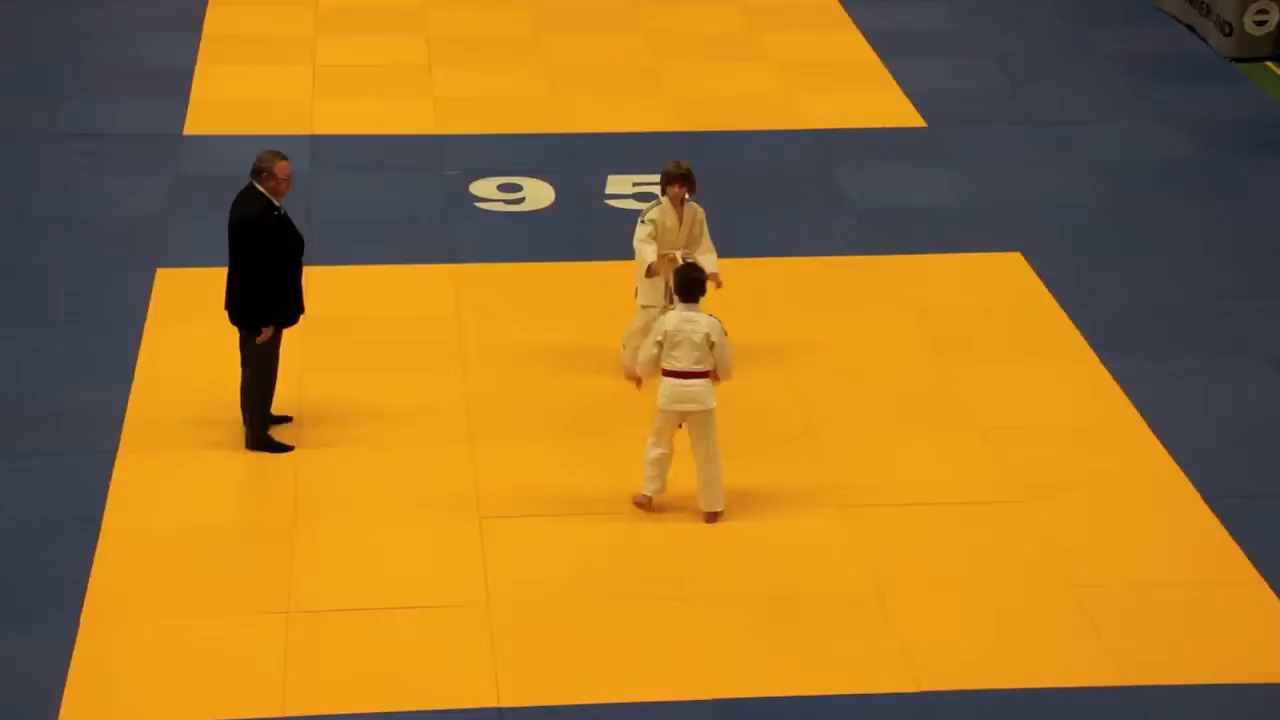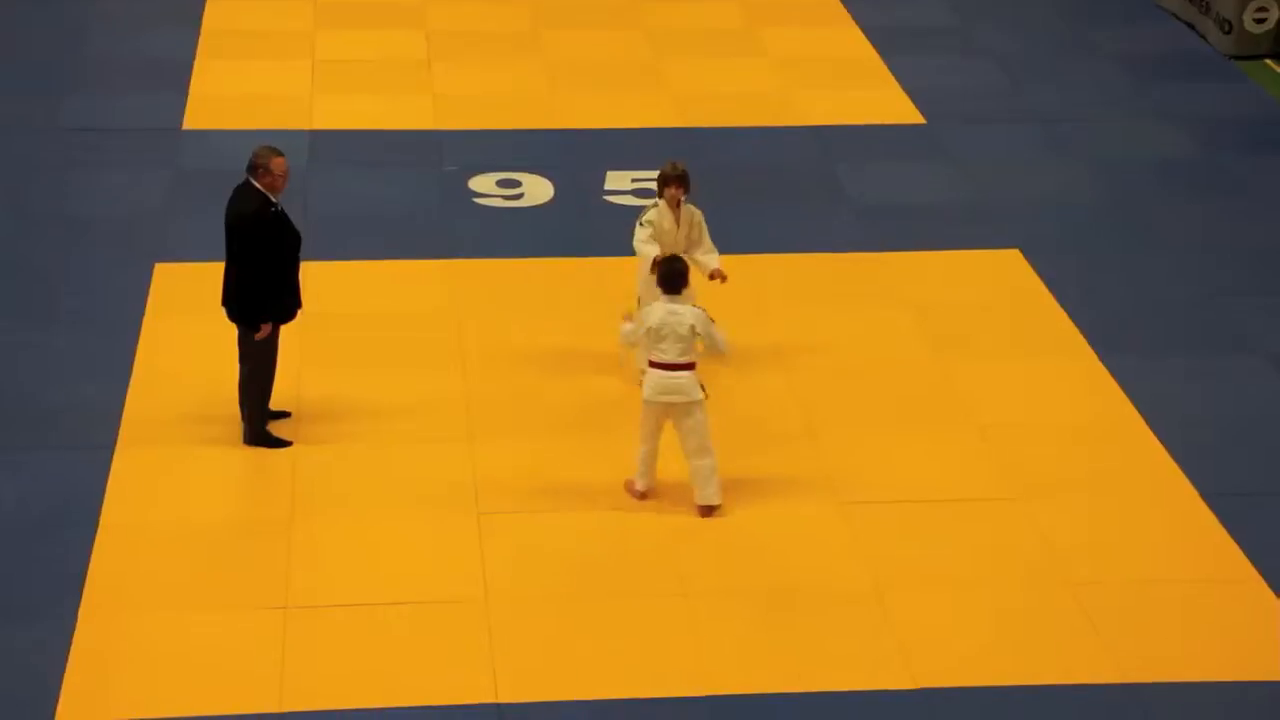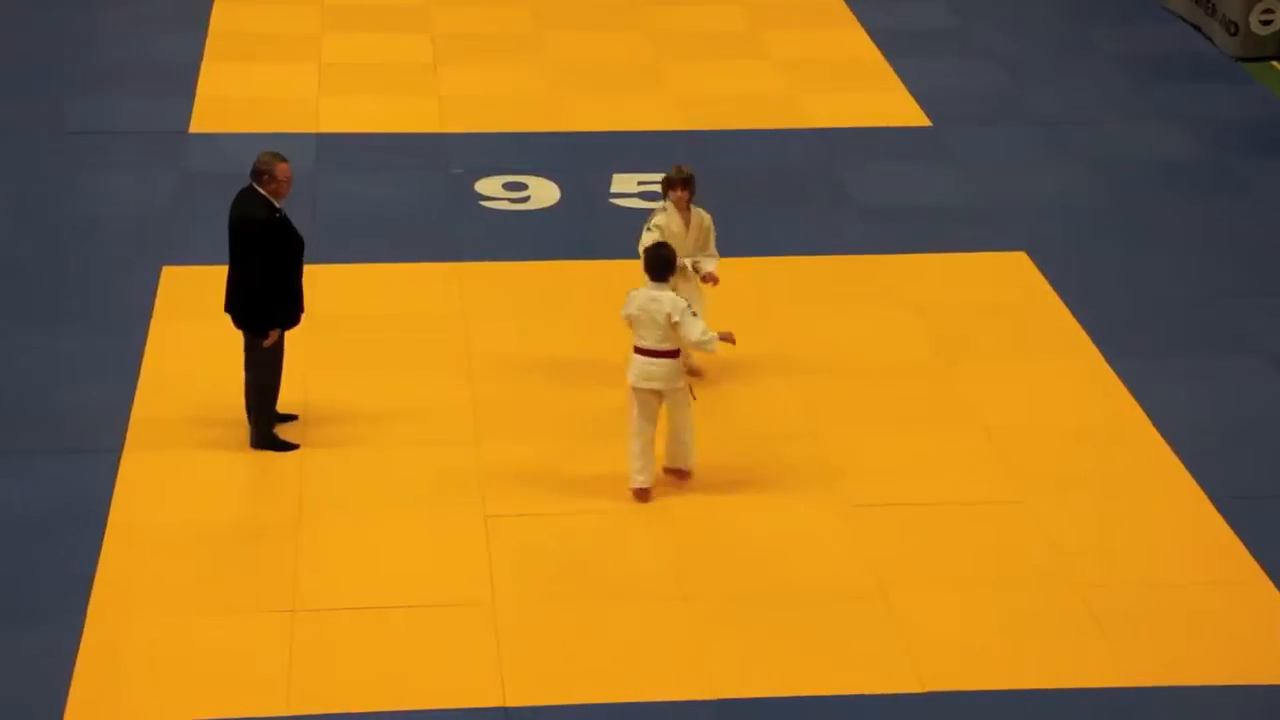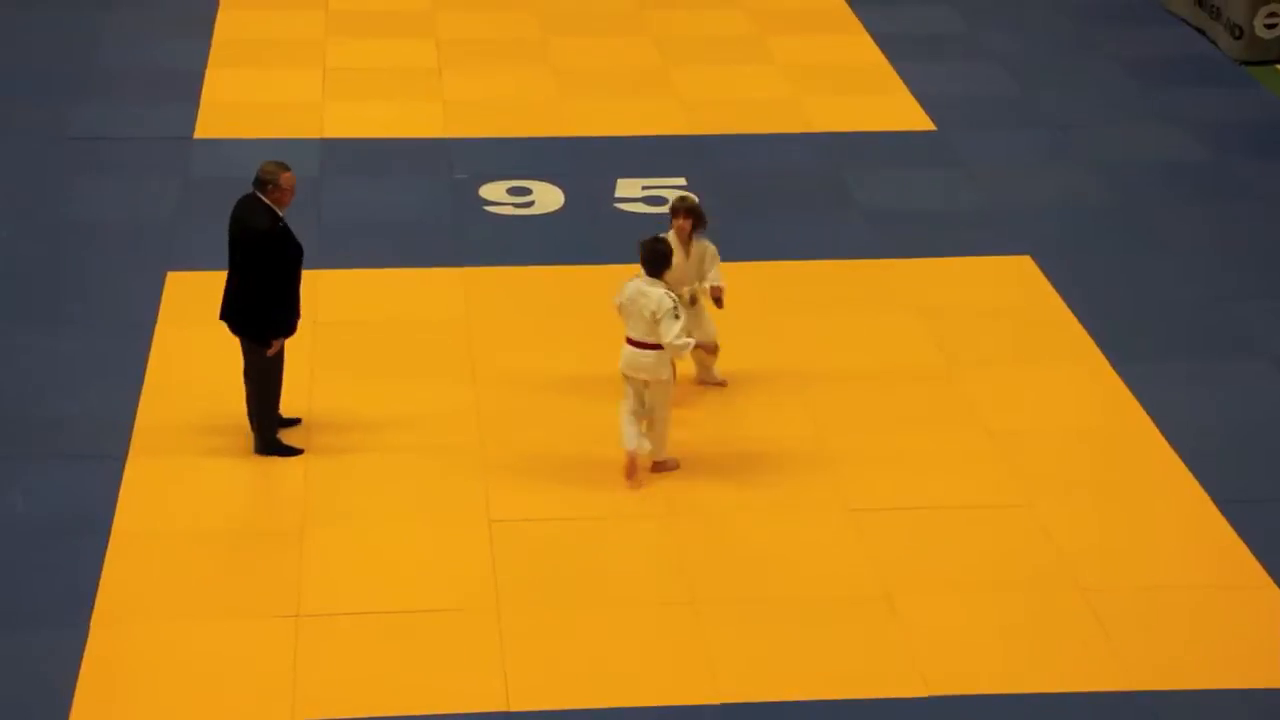
dt=0.2s
person 1, frame 1
left shoulder: (251, 197)
right shoulder: (257, 215)
right elbow: (258, 272)
right wrist: (266, 319)
left hip: (253, 300)
right hip: (258, 306)
left knee: (257, 364)
right knee: (261, 367)
left ankle: (256, 414)
right ankle: (257, 434)
person 1, frame 2
left shoulder: (247, 192)
right shoulder: (255, 212)
right elbow: (256, 269)
right wrist: (264, 315)
left hip: (249, 296)
right hip: (256, 301)
left knee: (255, 360)
right knee: (259, 362)
left ankle: (255, 409)
right ankle: (255, 430)
person 1, frame 3
left shoulder: (248, 197)
right shoulder: (261, 218)
right elbow: (262, 275)
right wrist: (271, 322)
left hip: (250, 300)
right hip: (260, 306)
left knee: (259, 364)
right knee: (265, 366)
left ankle: (263, 413)
right ankle: (262, 433)
person 1, frame 4
left shoulder: (247, 204)
right shoulder: (266, 229)
right elbow: (267, 286)
right wrist: (275, 331)
left hip: (246, 307)
right hip: (259, 315)
left knee: (258, 370)
right knee: (266, 373)
left ankle: (266, 419)
right ankle: (266, 439)
person 2, frame 1
left shoulder: (665, 321)
right shoulder: (712, 324)
left elbow: (646, 360)
right elbow: (725, 365)
left wrist: (640, 372)
right wrist: (716, 375)
left hip: (671, 390)
right hip: (701, 392)
left knee: (659, 444)
right knee: (707, 451)
left ankle: (649, 495)
right ankle: (711, 507)
person 2, frame 2
left shoulder: (648, 314)
right shoulder: (696, 315)
left elbow: (631, 340)
right elbow: (720, 345)
left wrist: (630, 322)
right wrist: (705, 335)
left hip: (655, 381)
right hip: (685, 383)
left knee: (648, 437)
right knee: (699, 444)
left ankle: (641, 485)
right ankle: (707, 499)
person 2, frame 3
left shoulder: (633, 297)
right shoulder: (678, 302)
right elbow: (696, 339)
right wrist: (720, 337)
left hip: (641, 367)
right hip: (669, 368)
left knee: (642, 428)
right knee: (679, 420)
left ankle: (641, 483)
right ankle: (678, 465)
person 2, frame 4
left shoulder: (628, 288)
right shoulder: (667, 299)
right elbow: (672, 341)
right wrist: (701, 345)
left hip: (630, 355)
right hip: (656, 361)
left knee: (632, 407)
right knee: (660, 410)
left ankle: (632, 453)
right ankle: (658, 458)
person 3, frame 1
left shoulder: (696, 213)
right shoulder: (653, 211)
left elbow: (701, 244)
right elbow: (642, 241)
left wrist: (711, 269)
right wrist: (653, 263)
left hip: (679, 269)
right hip: (652, 269)
right knee: (648, 317)
right ankle: (631, 361)
person 3, frame 2
left shoulder: (693, 215)
right shoulder: (652, 212)
left elbow: (702, 246)
right elbow: (641, 241)
left wrist: (713, 267)
right wrist: (656, 258)
right hip: (653, 269)
right ankle: (648, 365)
person 3, frame 3
left shoulder: (702, 218)
right shoulder: (660, 218)
left elbow: (707, 251)
right elbow: (647, 248)
left wrist: (708, 271)
left hip: (687, 276)
left ankle: (685, 360)
person 3, frame 4
left shoulder: (704, 248)
left elbow: (712, 275)
left wrist: (715, 289)
left hip: (690, 301)
left knee: (705, 342)
left ankle: (705, 374)
